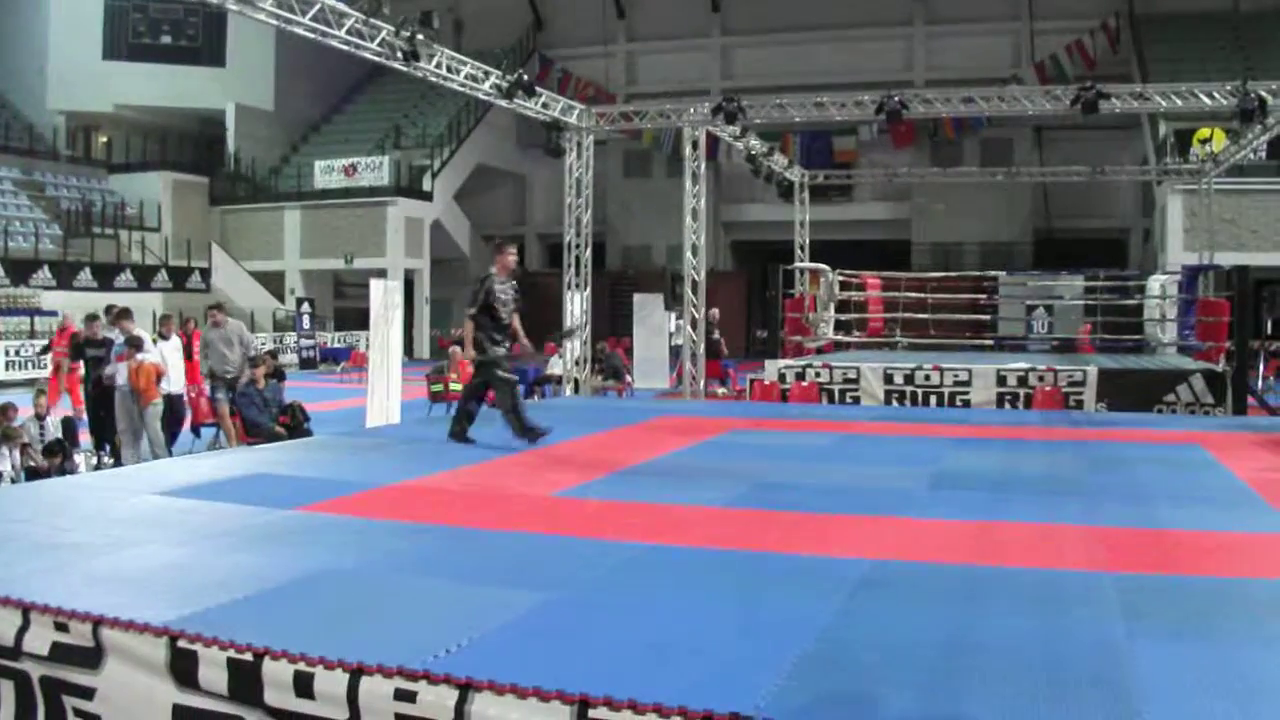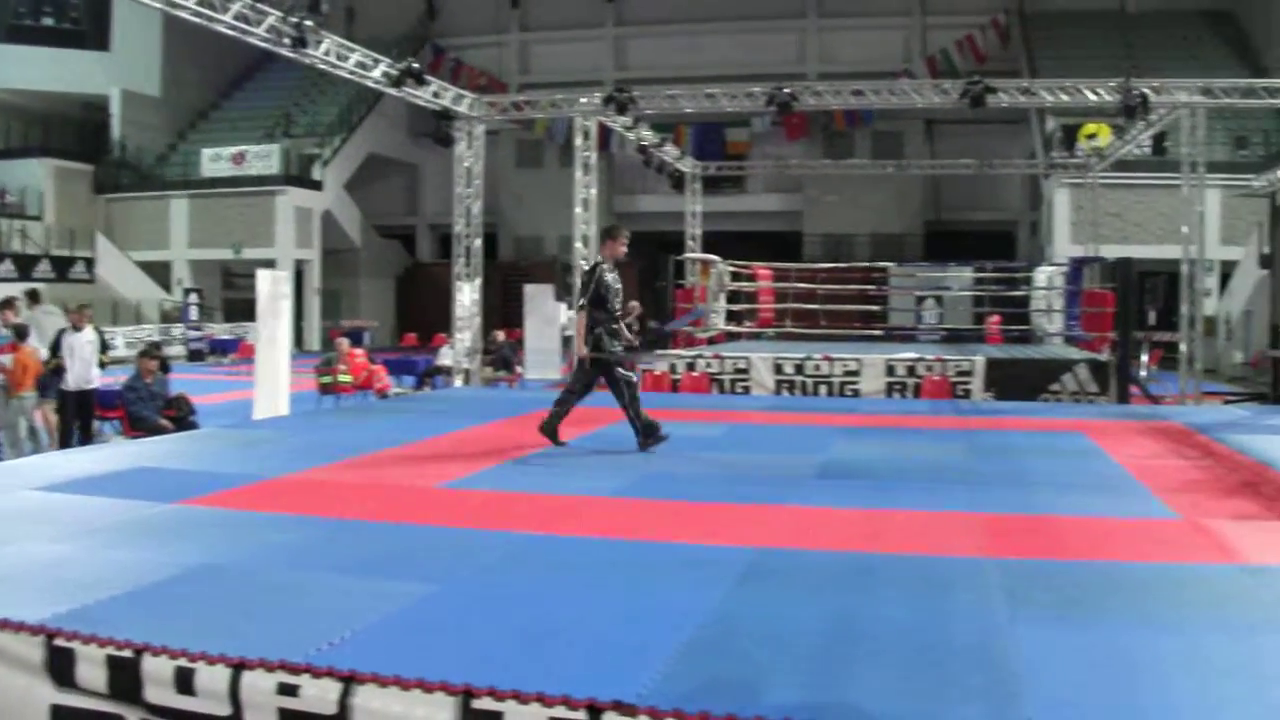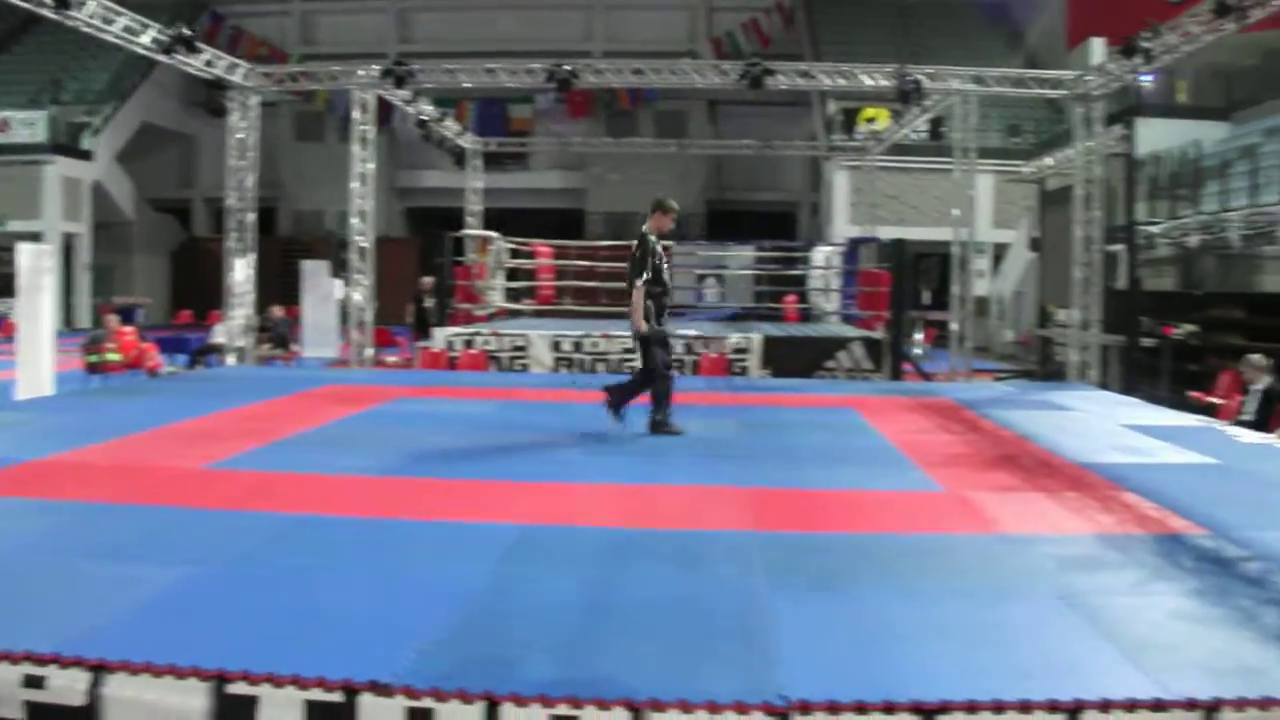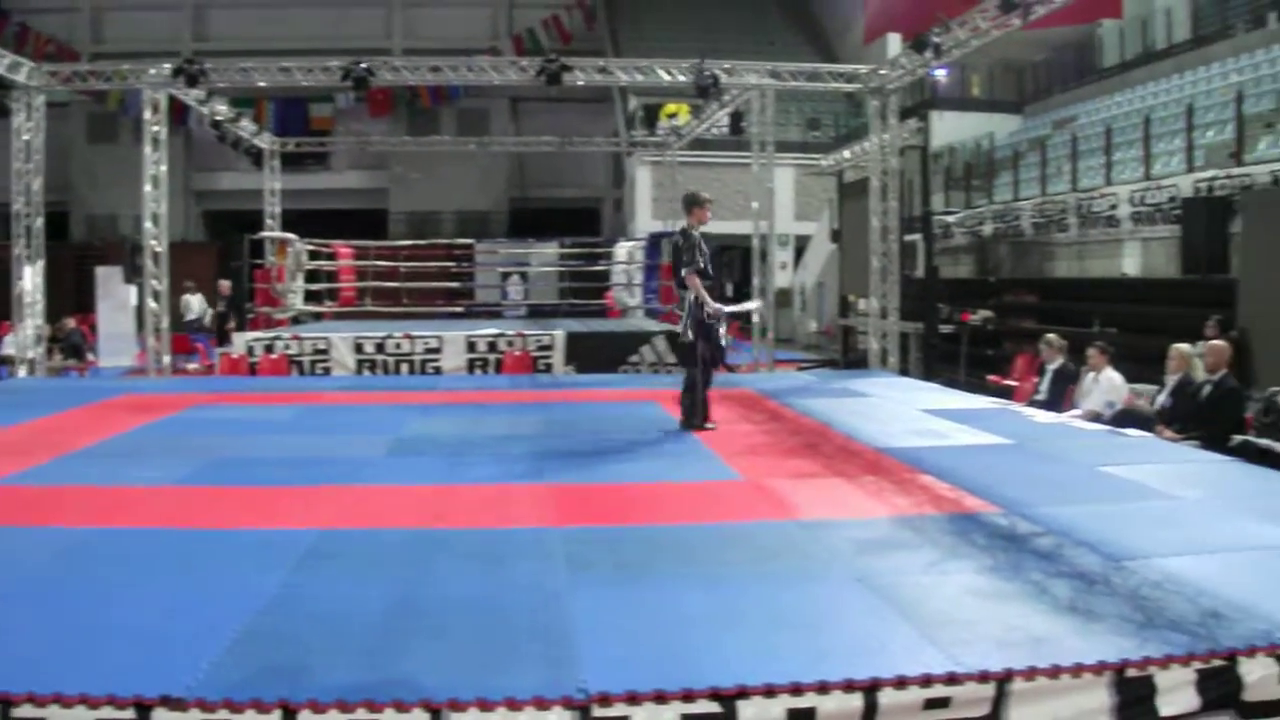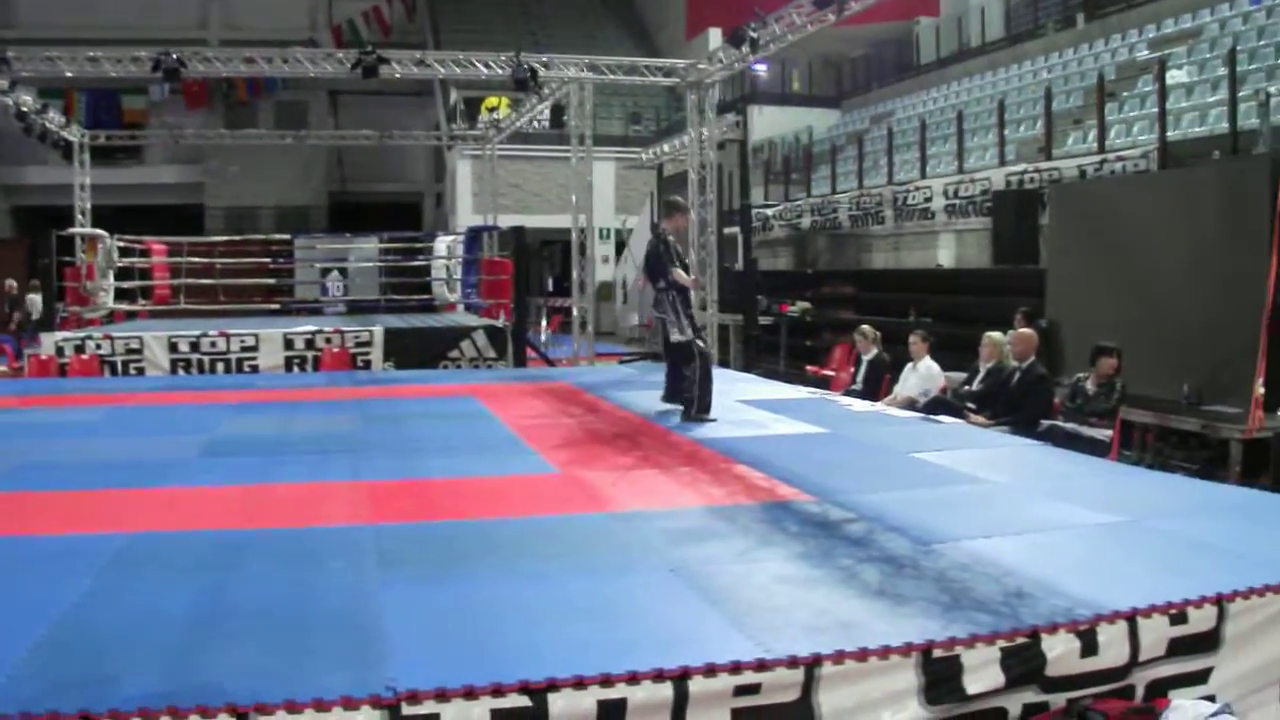
dt=1s
person 1, frame 1
left shoulder: (511, 283)
right shoulder: (487, 283)
right elbow: (471, 316)
left wrist: (522, 338)
right wrist: (469, 346)
left hip: (501, 342)
right hip: (487, 342)
left knee: (477, 388)
right knee: (507, 384)
left ankle: (458, 429)
right ankle: (525, 430)
person 1, frame 2
left shoulder: (611, 271)
right shoulder: (597, 272)
right elbow: (583, 309)
left wrist: (626, 334)
right wrist: (580, 344)
left hip: (609, 339)
right hip: (599, 341)
left knee: (580, 385)
right knee: (626, 384)
left ankle: (550, 424)
right ankle: (646, 434)
person 1, frame 3
left shoulder: (651, 242)
right shoulder: (645, 244)
right elbow: (638, 285)
right wrist: (639, 320)
left hip: (653, 316)
right hip: (648, 316)
left knee: (655, 367)
right knee: (660, 368)
left ankle: (616, 395)
right ankle: (660, 420)
person 1, frame 4
left shoulder: (689, 237)
right shoulder: (691, 238)
right elbow: (690, 275)
right wrist: (709, 302)
left hip: (697, 308)
right hip: (696, 307)
left knee: (710, 356)
right knee: (700, 362)
left ankle: (694, 412)
right ankle: (694, 418)
person 1, frame 5
left shoulder: (657, 240)
right shoulder: (665, 242)
left elbow: (650, 273)
right elbow: (674, 271)
right wrist: (690, 283)
left hip: (665, 303)
right hip: (674, 304)
left knee: (677, 352)
right knee: (697, 355)
left ankle: (673, 393)
right ankle: (694, 409)
